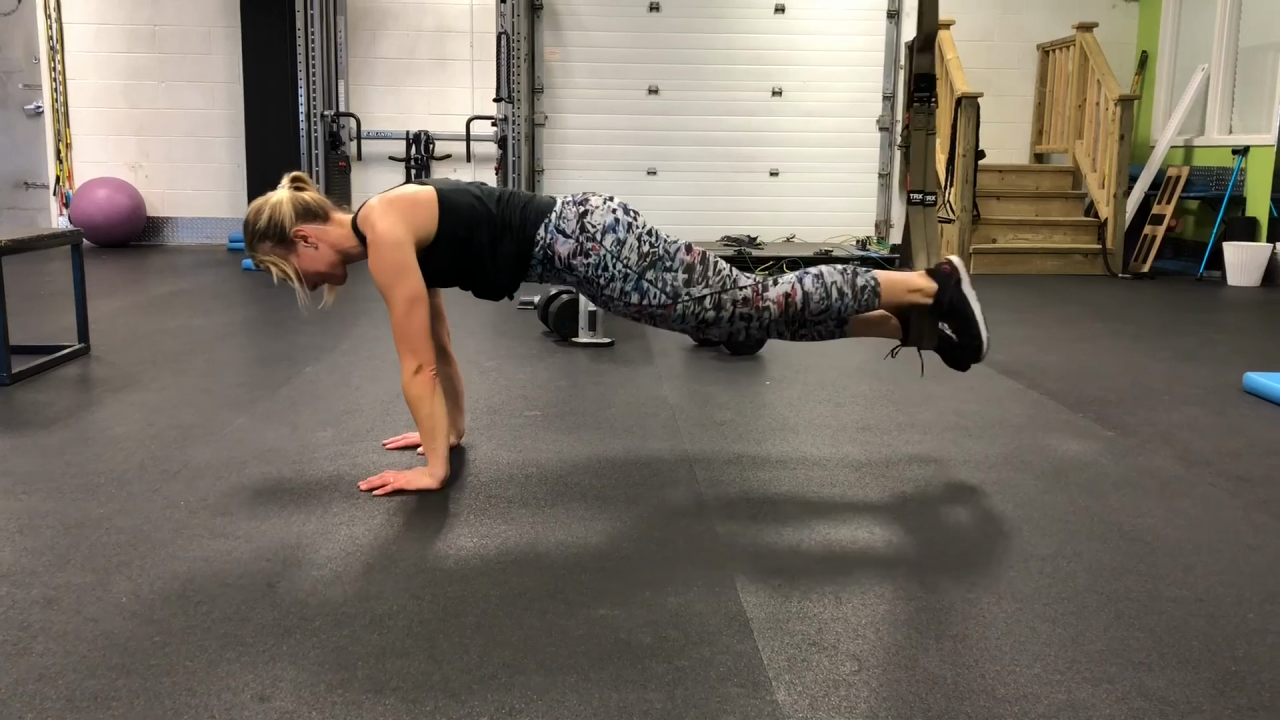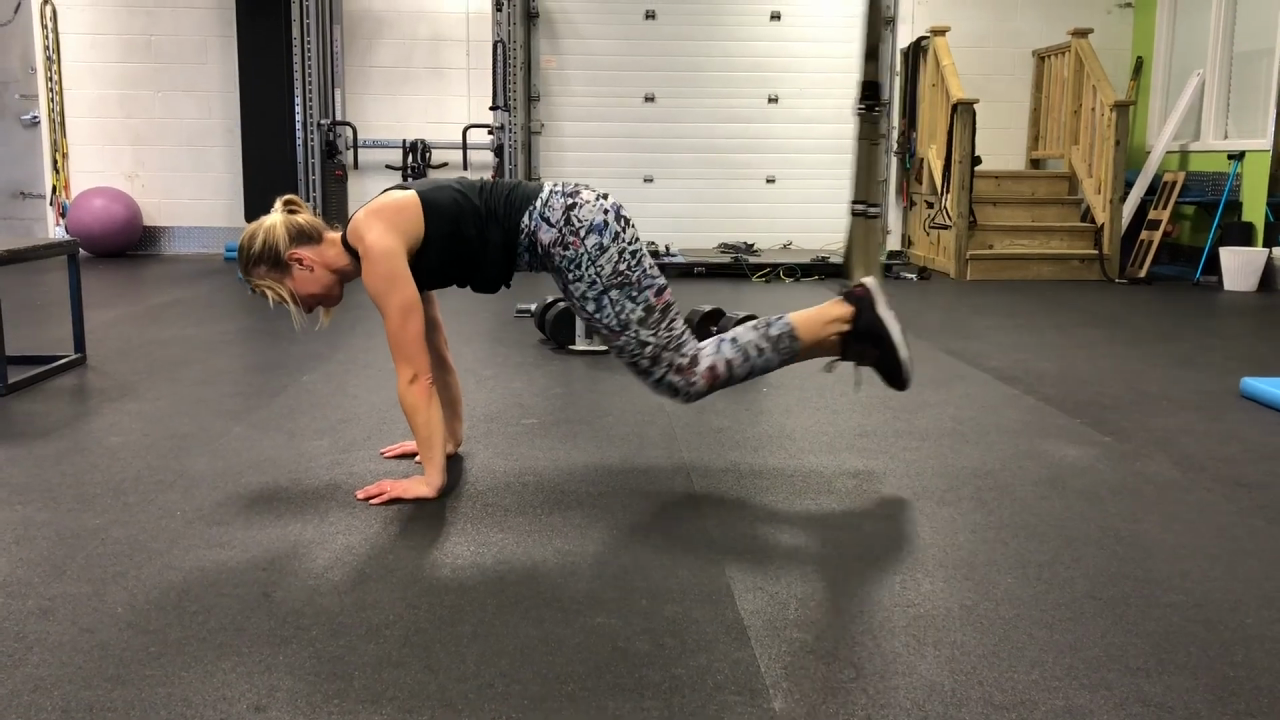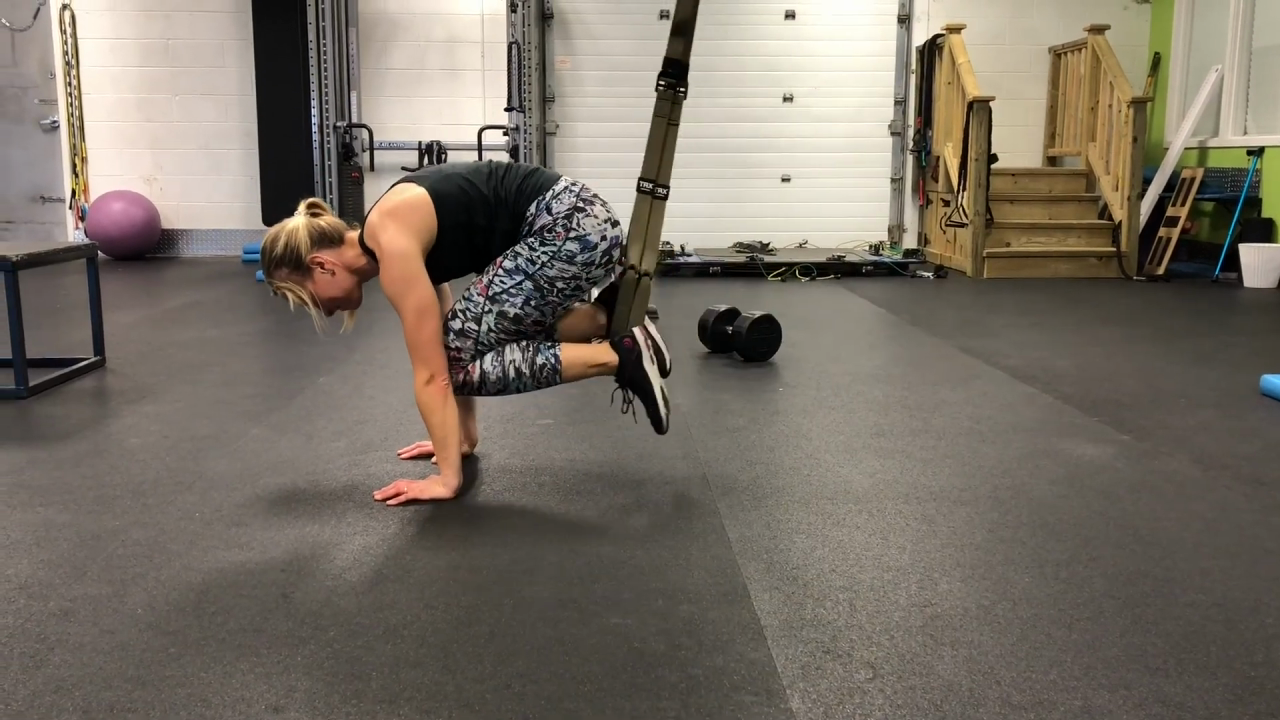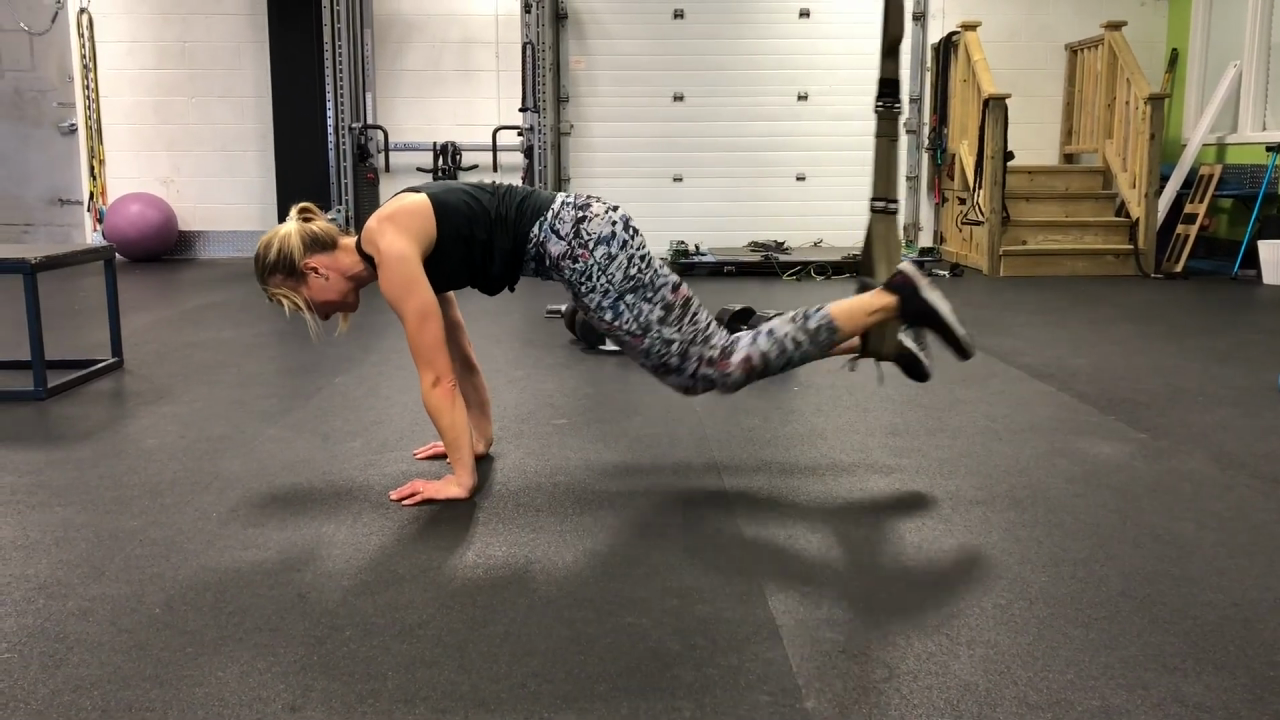
dt=1s
person 1, frame 1
left shoulder: (383, 230)
right shoulder: (396, 234)
left elbow: (417, 363)
right elbow: (437, 348)
left wrist: (432, 467)
right wrist: (449, 430)
left hip: (587, 241)
right hip: (582, 241)
left knee: (760, 305)
right knee: (754, 315)
left ankle: (931, 287)
right ankle: (908, 323)
person 1, frame 2
left shoulder: (374, 245)
right shoulder: (385, 245)
left elbow: (413, 373)
right elbow: (434, 354)
left wrist: (431, 477)
right wrist: (448, 438)
left hip: (571, 226)
right hip: (567, 228)
left knee: (684, 373)
right knee: (682, 364)
left ankle: (847, 314)
right ankle: (848, 334)
person 1, frame 3
left shoulder: (392, 244)
right shoulder: (397, 233)
left elbow: (432, 372)
right elbow: (447, 341)
left wrist: (448, 478)
right wrist: (464, 436)
left hip: (571, 228)
right hip: (579, 222)
left knee: (456, 361)
right knee: (484, 345)
left ankle: (616, 356)
right ankle: (606, 317)
person 1, frame 4
left shoulder: (388, 248)
right shoulder: (410, 249)
left elbow: (437, 377)
right elbow: (460, 357)
left wrist: (460, 478)
right wrist: (478, 438)
left hip: (579, 241)
right hip: (581, 237)
left knee: (713, 362)
right knee: (705, 358)
left ankle: (890, 302)
right ankle: (864, 330)
